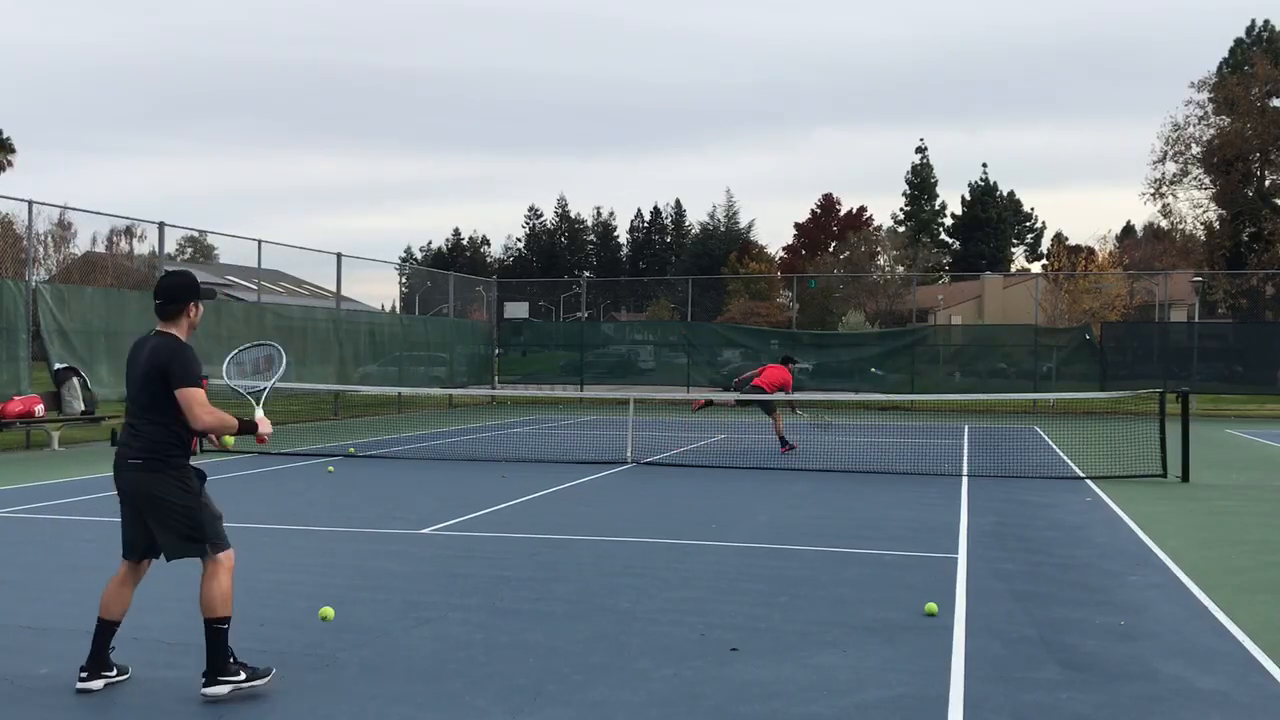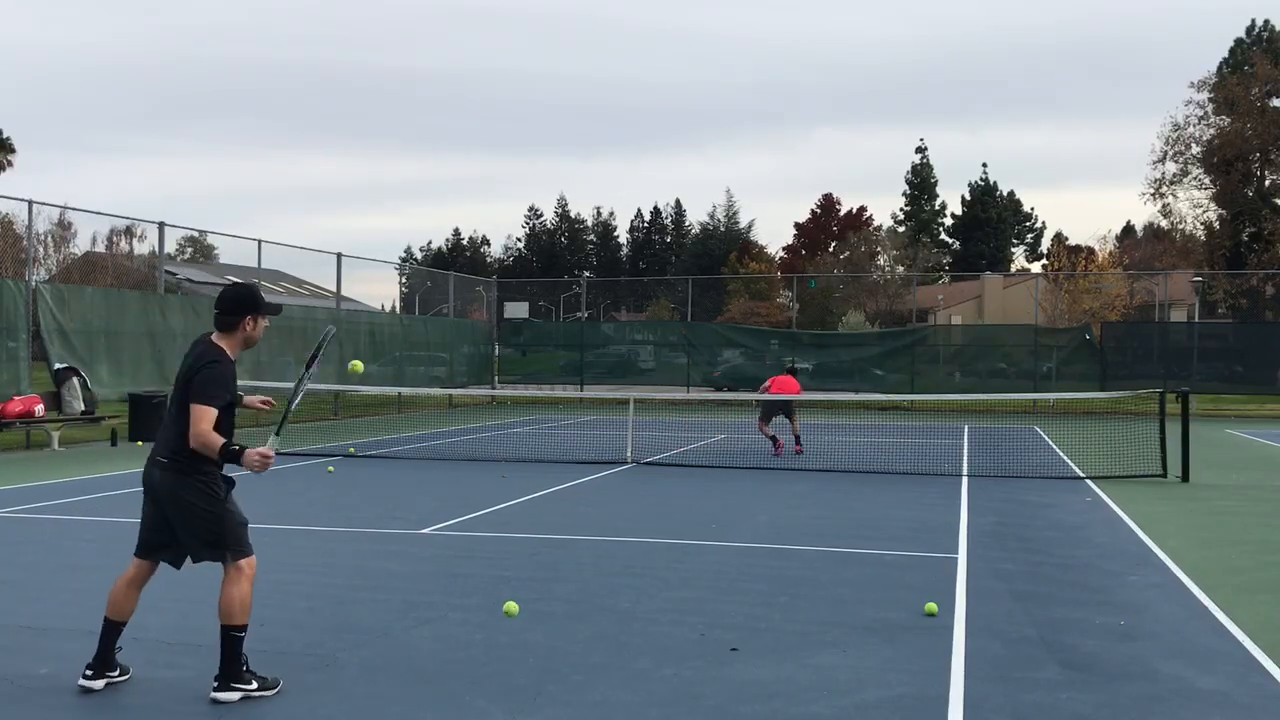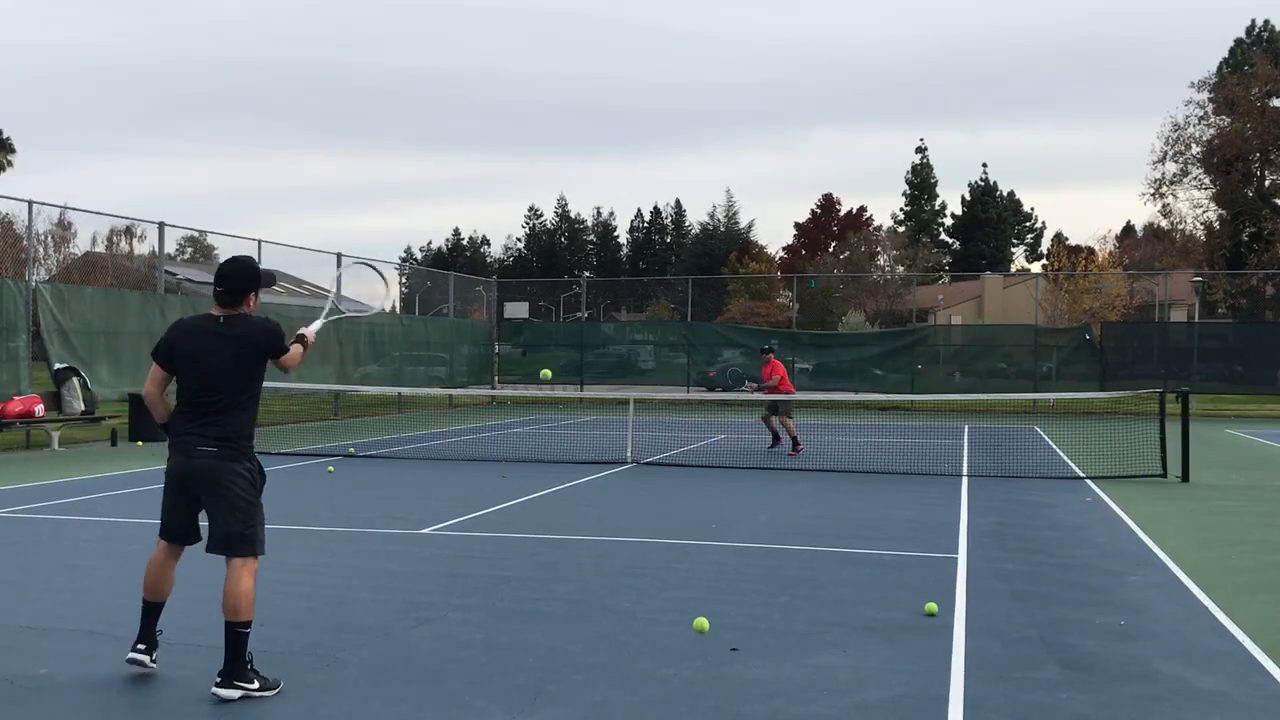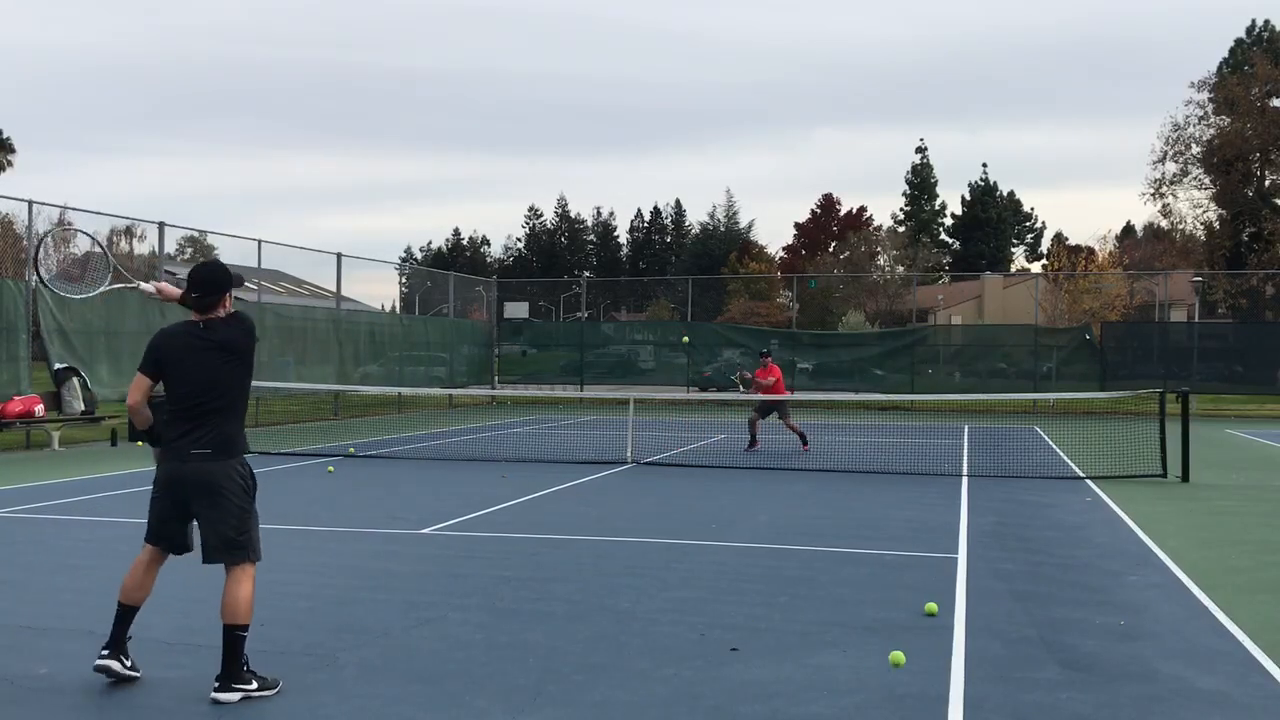
dt=0.3s
person 1, frame 1
left shoulder: (143, 346)
right shoulder: (178, 353)
right elbow: (201, 418)
left wrist: (205, 427)
right wrist: (250, 426)
left hip: (132, 468)
right hip: (163, 473)
left knee: (132, 565)
right knee: (219, 559)
left ankle: (95, 665)
right ankle: (220, 669)
person 1, frame 2
left shoulder: (208, 347)
right shoulder: (216, 368)
right elbow: (200, 437)
left wrist: (239, 400)
right wrist: (239, 455)
left hip: (161, 472)
right hip: (191, 478)
left knee: (142, 565)
right knee: (241, 565)
left ankle: (100, 664)
right ankle: (232, 676)
person 1, frame 3
left shoulder: (183, 330)
right shoulder: (261, 331)
left elbow: (151, 393)
right elbow: (288, 363)
right wrist: (305, 340)
left hip: (184, 457)
right hip: (229, 463)
left knee: (170, 546)
right knee: (243, 562)
left ankle: (144, 640)
right ankle: (234, 672)
person 1, frame 4
left shoulder: (165, 339)
right shoulder: (241, 331)
left elbow: (135, 403)
left wrist: (158, 439)
right wrist: (180, 295)
left hip: (173, 464)
right hip: (221, 467)
left knee: (152, 552)
right knee: (241, 567)
left ankle: (114, 648)
right ankle: (232, 675)
